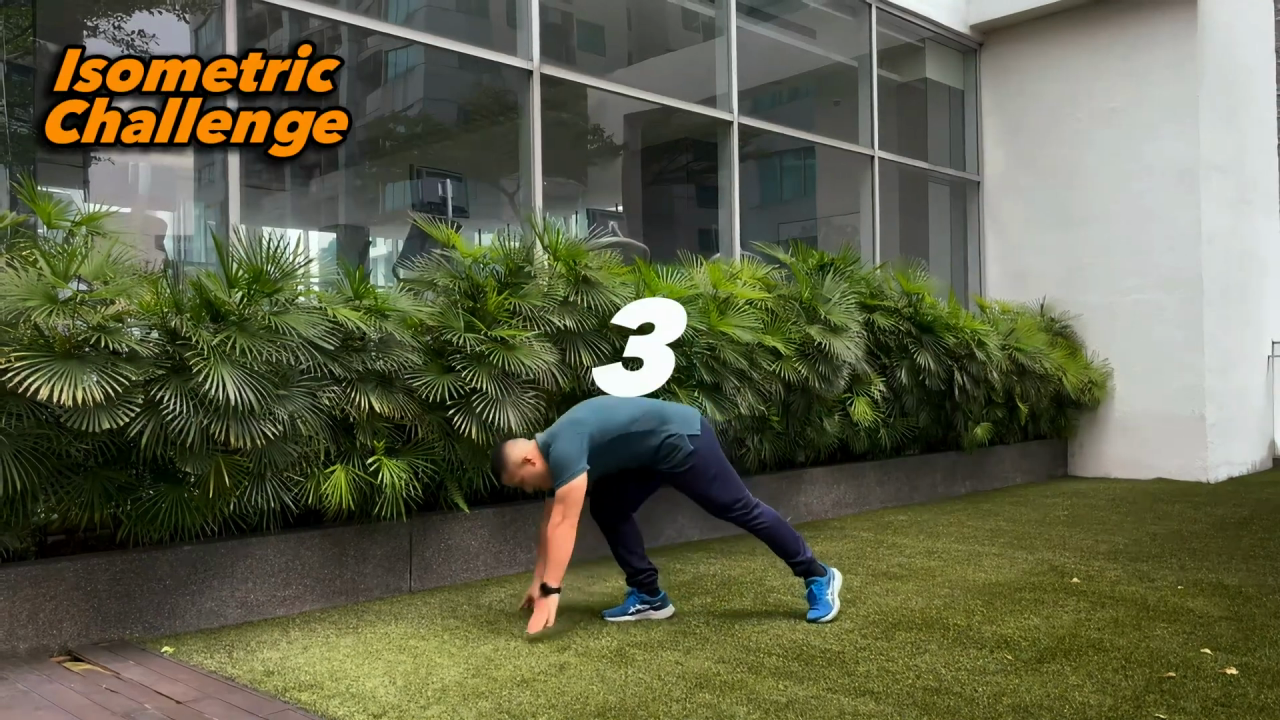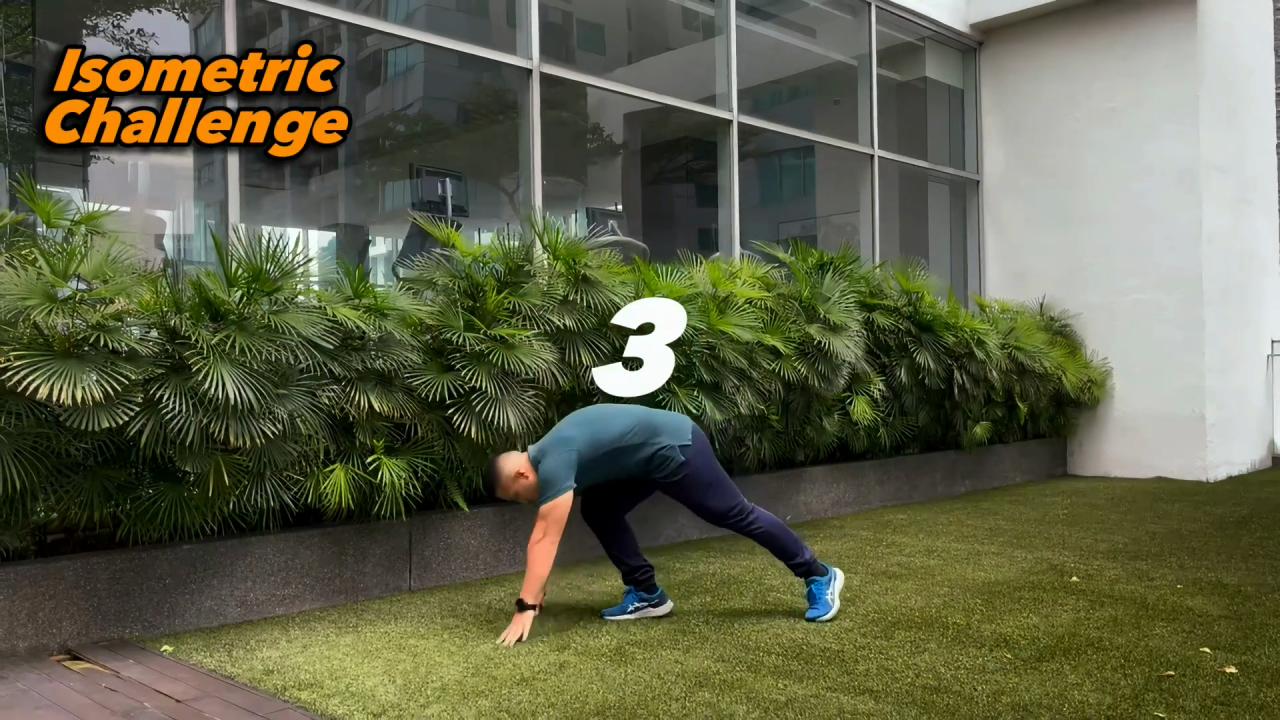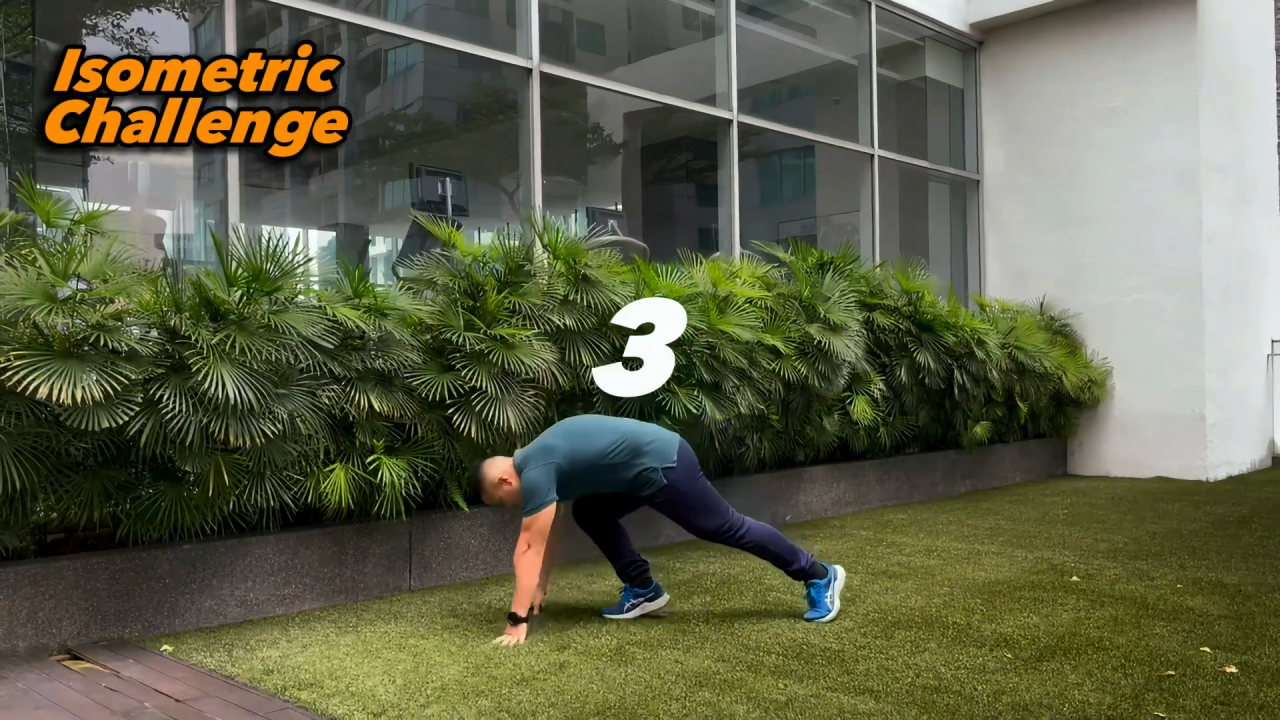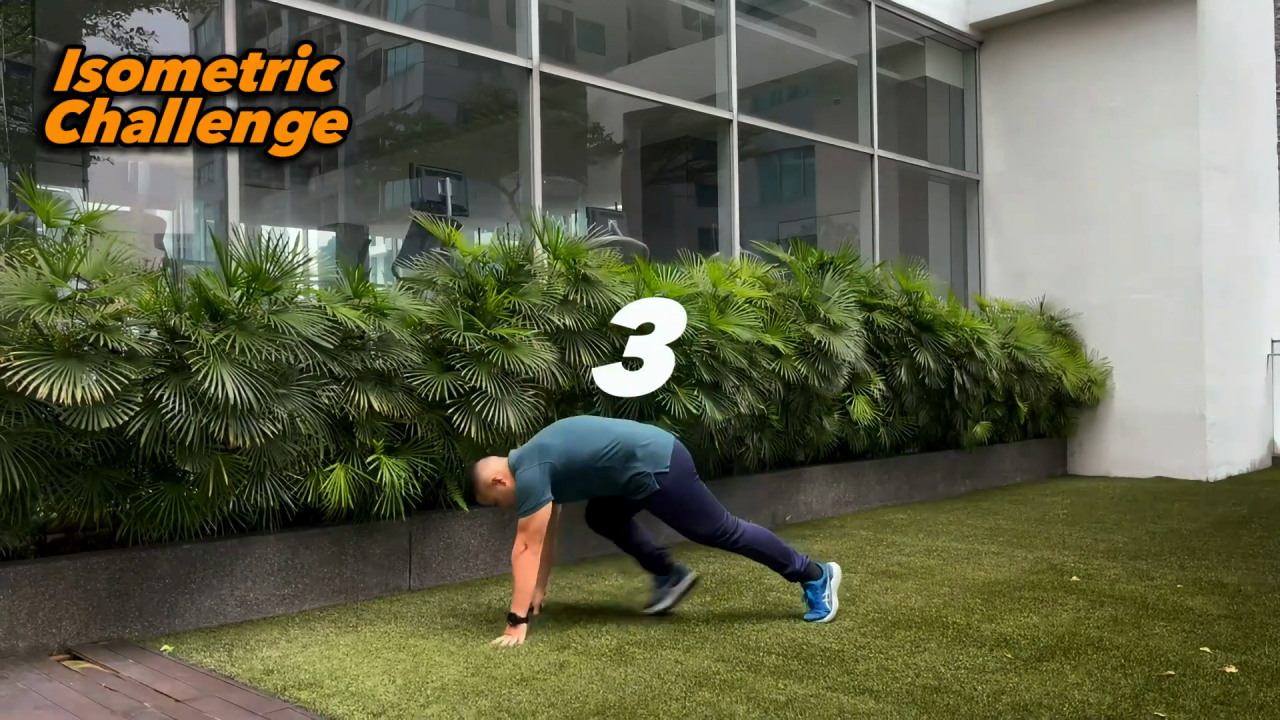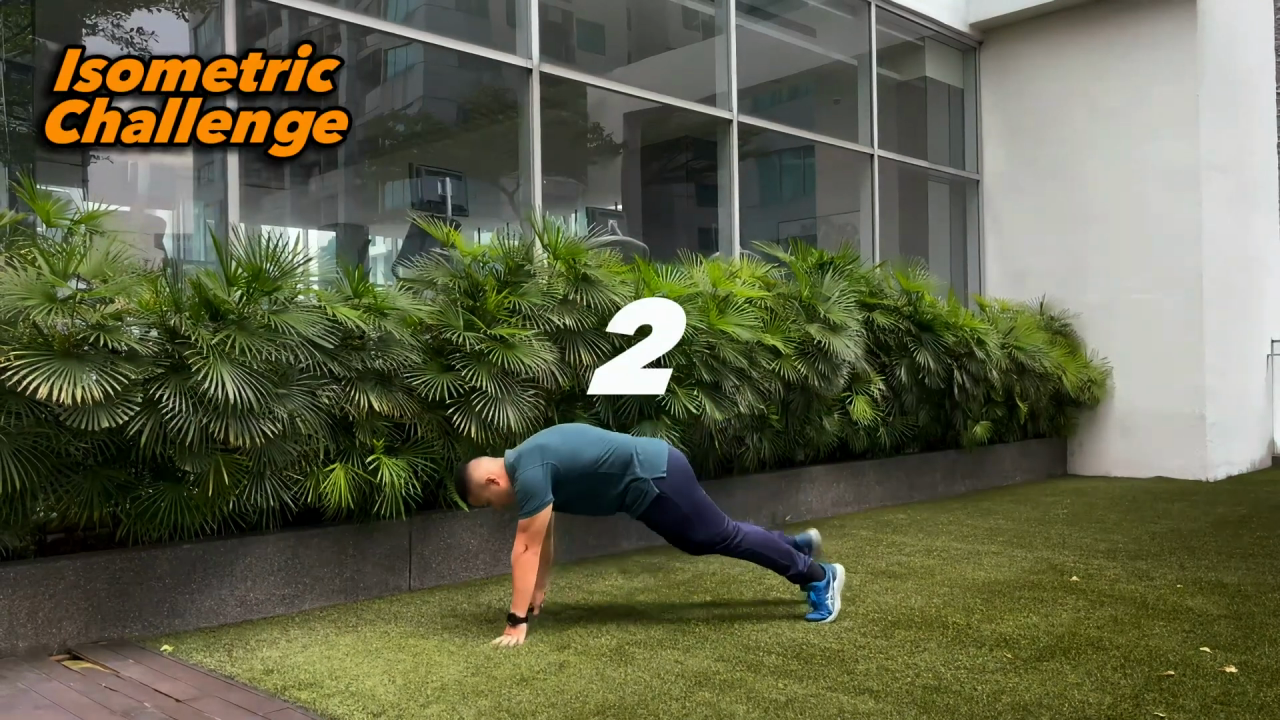
dt=0.2s
person 1, frame 1
left shoulder: (565, 446)
right shoulder: (555, 447)
left elbow: (564, 522)
right elbow: (556, 521)
left wrist: (549, 592)
right wrist: (543, 580)
left hip: (681, 438)
right hip: (652, 448)
left knee: (741, 508)
right knee: (607, 509)
left ankle: (819, 578)
right ankle: (649, 596)
person 1, frame 2
left shoulder: (553, 463)
right shoulder: (548, 455)
left elbow: (545, 537)
right elbow: (549, 533)
left wrist: (525, 609)
right wrist: (537, 589)
left hip: (674, 446)
right hip: (653, 449)
left knee: (737, 514)
right knee: (597, 510)
left ankle: (820, 576)
right ankle: (645, 594)
person 1, frame 3
left shoulder: (534, 473)
right shoulder: (539, 461)
left elbow: (529, 547)
right elbow: (545, 535)
left wrist: (518, 619)
right wrist: (539, 590)
left hip: (659, 463)
right hip: (649, 452)
left knee: (725, 527)
right knee: (590, 514)
left ankle: (819, 577)
right ankle: (642, 592)
person 1, frame 4
left shoulder: (528, 474)
right shoulder: (535, 462)
left elbow: (526, 548)
right elbow: (545, 536)
left wrist: (518, 620)
right wrist: (539, 591)
left hip: (655, 467)
right hip: (650, 456)
left knee: (722, 532)
right knee: (601, 517)
left ankle: (815, 575)
right ankle: (670, 576)
person 1, frame 5
left shoulder: (528, 475)
right shoulder: (529, 462)
left elbow: (526, 549)
right elbow: (543, 538)
left wrist: (517, 621)
right wrist: (539, 590)
left hip: (653, 476)
right hip: (649, 467)
left knee: (721, 536)
right knee: (695, 541)
left ankle: (818, 575)
right ankle: (800, 545)
